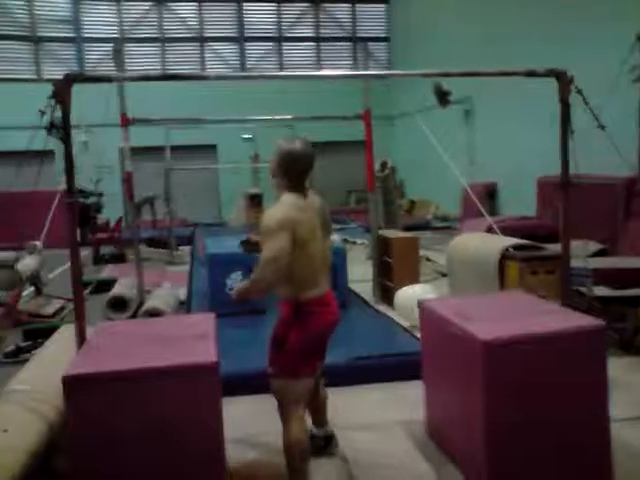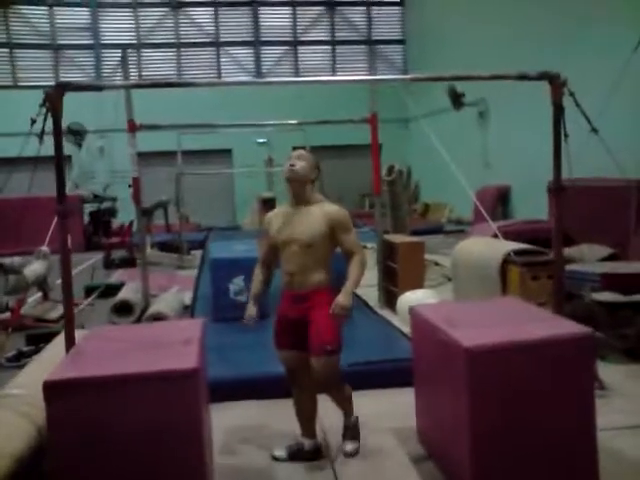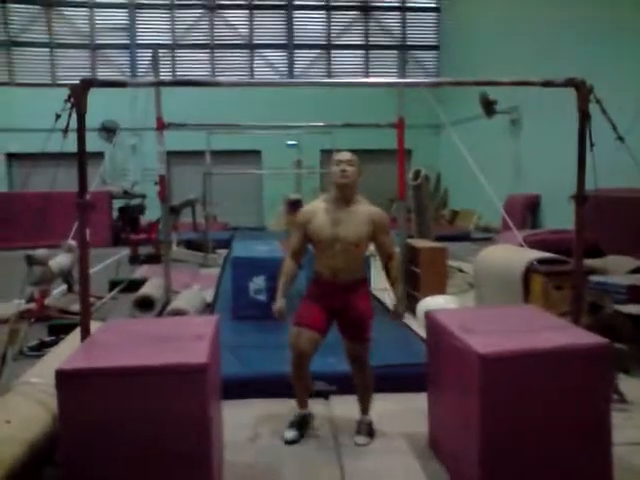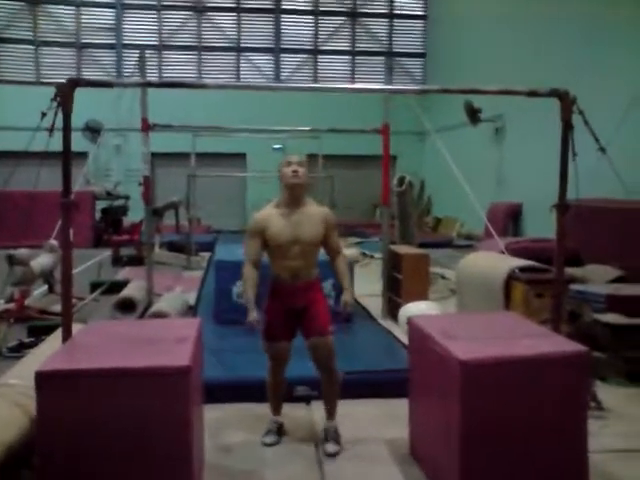
dt=0.7s
person 1, frame 1
left shoulder: (279, 215)
right shoulder: (317, 205)
left elbow: (268, 276)
left wrist: (242, 290)
right wrist: (265, 246)
left hip: (301, 313)
right hip: (326, 304)
left knee: (291, 404)
right knee: (310, 377)
right ankle: (322, 434)
person 1, frame 2
left shoulder: (332, 213)
right shoulder: (273, 219)
left elbow: (357, 255)
right elbow: (264, 265)
left wrist: (347, 292)
right wrist: (252, 300)
left hip: (320, 301)
right hip: (287, 302)
left knee: (326, 377)
right knee: (297, 375)
left ankle: (350, 423)
right ankle: (309, 442)
person 1, frame 3
left shoulder: (374, 216)
right shoulder: (308, 213)
left elbow: (389, 257)
right elbow: (293, 256)
left wrist: (398, 298)
right wrist: (280, 295)
left hip: (355, 292)
right hip: (319, 291)
left knee: (359, 360)
right knee: (299, 354)
left ankle: (364, 419)
right ankle: (302, 414)
person 1, frame 4
left shoulder: (323, 215)
right shoulder: (262, 219)
left elbow: (336, 254)
right elbow: (251, 265)
left wrist: (347, 289)
right wrist: (251, 306)
left hip: (312, 293)
right hip: (279, 294)
left knee: (326, 361)
right knee: (277, 362)
left ankle: (331, 425)
right ankle: (276, 421)
